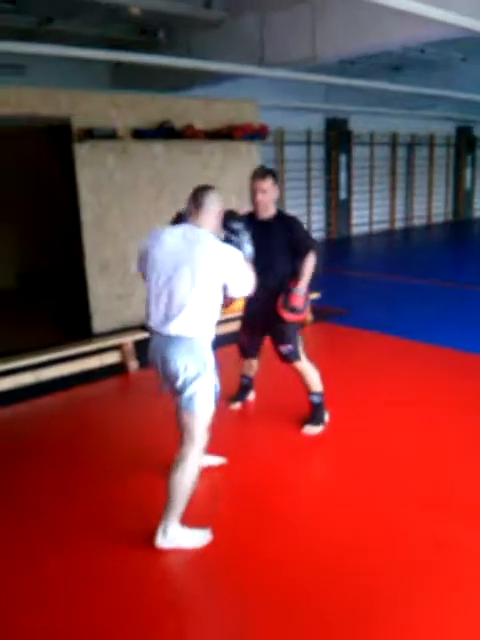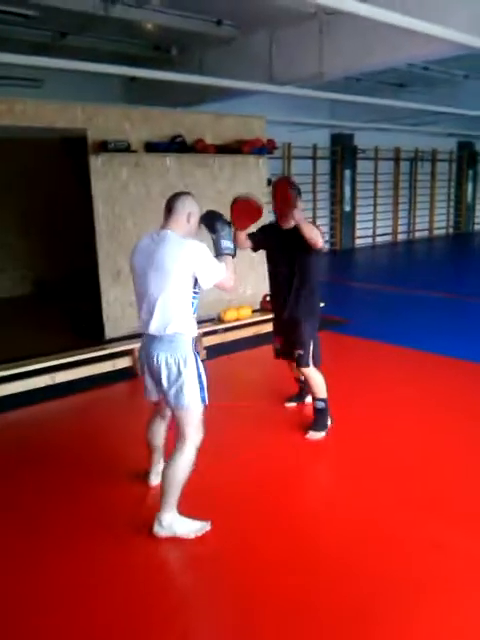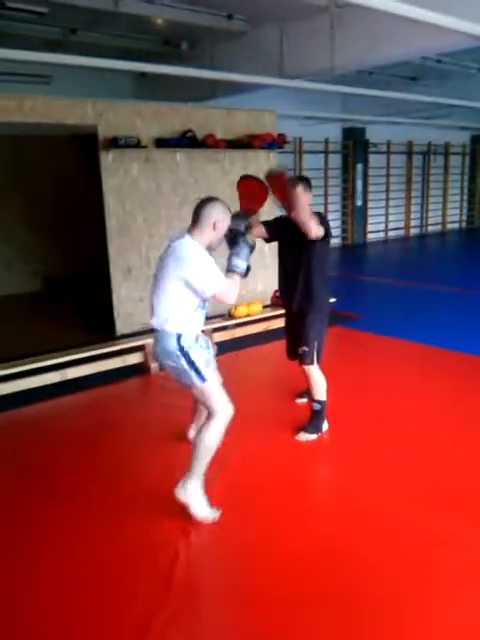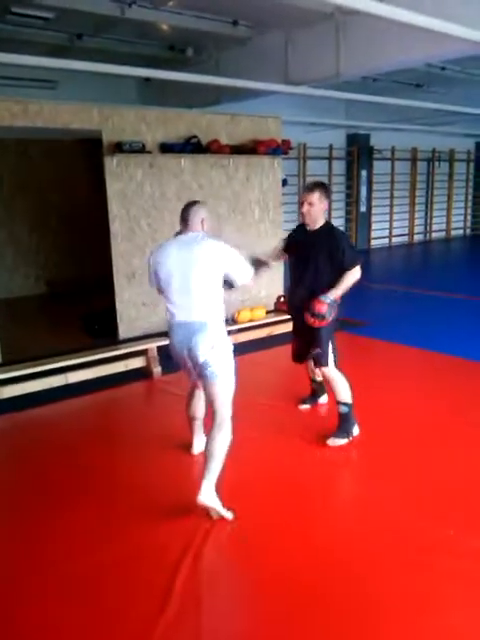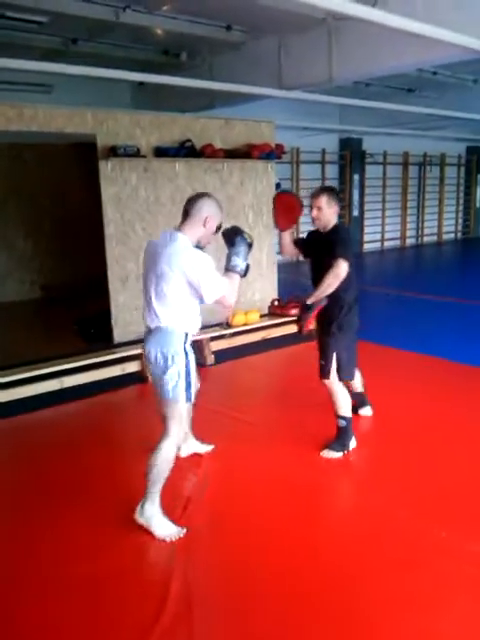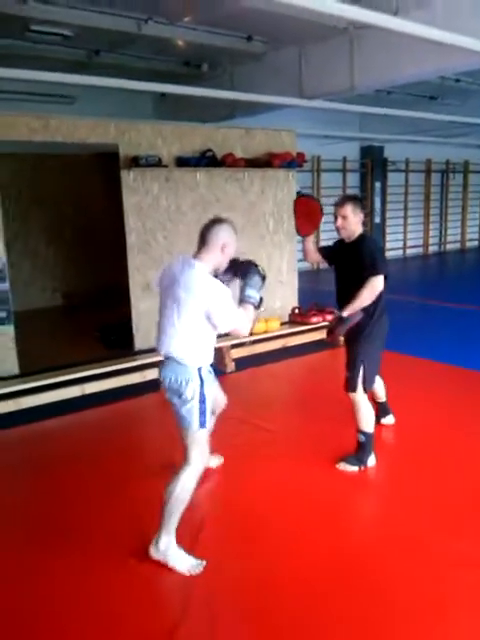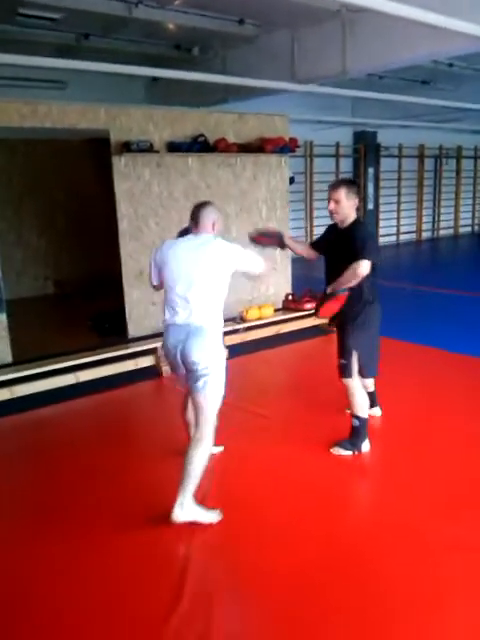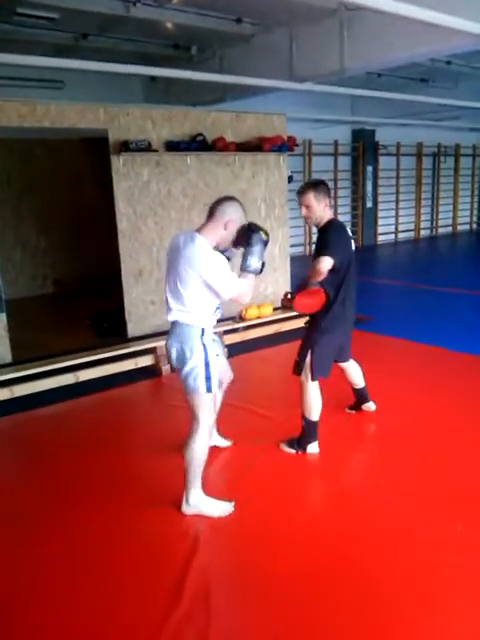
dt=0.4s
person 1, frame 1
left shoulder: (157, 239)
right shoulder: (224, 254)
right elbow: (247, 288)
right wrist: (244, 248)
left hip: (159, 343)
right hip: (192, 350)
left knee: (187, 402)
right knee: (196, 440)
left ankle: (190, 459)
right ankle: (169, 529)
person 1, frame 2
left shoulder: (142, 246)
right shoulder: (191, 249)
right elbow: (227, 282)
right wrist: (224, 241)
left hip: (150, 345)
right hip: (176, 348)
left knee: (163, 409)
right knee: (190, 437)
left ankle: (157, 468)
right ankle: (167, 517)
person 1, frame 3
left shoulder: (182, 246)
right shoulder: (193, 256)
right elbow: (227, 295)
right wrist: (239, 257)
left hip: (183, 336)
right hip: (178, 342)
left knee: (211, 385)
right knee: (223, 410)
left ankle: (197, 429)
right ankle: (192, 485)
person 1, frame 4
left shoulder: (160, 254)
right shoulder: (215, 248)
right elbow: (246, 278)
right wrist: (227, 274)
left hip: (178, 334)
right hip: (209, 334)
left knee: (199, 384)
right knee: (223, 416)
left ankle: (198, 439)
right ankle: (208, 490)
person 1, frame 5
left shoulder: (158, 243)
right shoulder: (192, 257)
right elbow: (228, 298)
left wrist: (199, 247)
right wrist: (238, 255)
left hip: (159, 337)
right hip: (173, 343)
left knee: (191, 389)
right knee: (174, 431)
left ankle: (187, 442)
right ankle: (149, 508)
person 1, frame 6
left shoulder: (175, 268)
right shoulder: (208, 287)
right elbow: (242, 327)
left wrist: (222, 276)
right wrist: (251, 286)
left hip: (184, 364)
right hip: (189, 372)
left knee: (218, 404)
right knee: (195, 460)
left ankle: (199, 456)
right ankle: (164, 543)
person 1, frame 7
left shoulder: (167, 248)
right shoulder: (222, 248)
left elbow: (156, 284)
right elbow: (259, 268)
left hip: (174, 336)
right hip: (203, 340)
left knee: (195, 396)
right knee: (206, 424)
left ankle: (197, 444)
right ankle: (185, 503)
person 1, frame 8
left shoulder: (183, 240)
right shoulder: (208, 259)
right elbow: (242, 295)
left wrist: (229, 246)
right wrist: (254, 254)
left hip: (194, 331)
right hip: (192, 338)
left knee: (224, 378)
right knee: (204, 420)
left ankle: (209, 437)
right ankle: (193, 498)
person 2, frame 1
left shoulder: (289, 224)
right shoulder: (244, 224)
left elbow: (309, 255)
left wrist: (301, 286)
left hip: (281, 302)
right hip: (255, 301)
left knee: (296, 358)
right knee: (249, 350)
left ankle: (319, 410)
right ankle: (246, 387)
person 2, frame 2
left shoulder: (305, 230)
right shoulder: (270, 231)
left elbow: (319, 242)
right elbow: (243, 244)
left wrist: (296, 218)
right wrist: (239, 226)
left hip: (303, 308)
right hip: (280, 305)
left knee: (306, 364)
right knee: (287, 354)
left ankle: (323, 415)
right ankle: (304, 391)
person 2, frame 3
left shoulder: (316, 222)
right shoulder: (282, 224)
left elbow: (314, 231)
right elbow: (256, 230)
left wrist: (296, 199)
left hip: (313, 304)
right hip: (292, 302)
left knee: (309, 362)
right knee: (300, 356)
left ankle: (319, 418)
right ankle: (314, 388)
person 2, frame 4
left shoulder: (336, 237)
right shoulder: (298, 233)
left elbow: (355, 272)
right elbow: (284, 251)
left wrist: (331, 296)
right wrist: (267, 260)
right hip: (299, 308)
left knee: (326, 366)
right knee: (307, 356)
left ankle: (348, 422)
right ankle: (317, 392)
person 2, frame 5
left shoulder: (341, 236)
right shoulder: (316, 236)
left elbow: (339, 271)
right elbow: (289, 250)
left wrist: (311, 301)
right wrist: (284, 226)
left hip: (341, 316)
right hip: (329, 313)
left knee: (331, 378)
right knee: (344, 367)
left ankle: (345, 437)
right ankle: (362, 403)
person 2, frame 6
left shoulder: (369, 247)
right shoulder: (341, 247)
left elbow: (376, 284)
right elbow: (312, 257)
left wrist: (344, 314)
right wrist: (307, 233)
left hip: (368, 325)
right hip: (358, 324)
left knee: (356, 390)
right knee: (368, 374)
left ankle: (365, 453)
right ankle: (384, 413)
person 2, frame 7
left shoulder: (361, 233)
right shoulder: (333, 232)
left elbow: (361, 269)
right elbow: (312, 252)
left wrist: (331, 289)
right wrist: (285, 241)
left hip: (360, 313)
right hip: (347, 311)
left knee: (350, 376)
right knee: (359, 366)
left ankle: (359, 439)
right ankle: (371, 404)
person 2, frame 8
left shoulder: (332, 233)
right shoulder: (335, 230)
left elbow: (322, 267)
left wrist: (305, 286)
right wrist: (302, 294)
left hip: (328, 316)
right hip: (340, 311)
left knee: (308, 376)
right knee: (343, 358)
left ankle: (308, 440)
right ankle: (365, 400)
